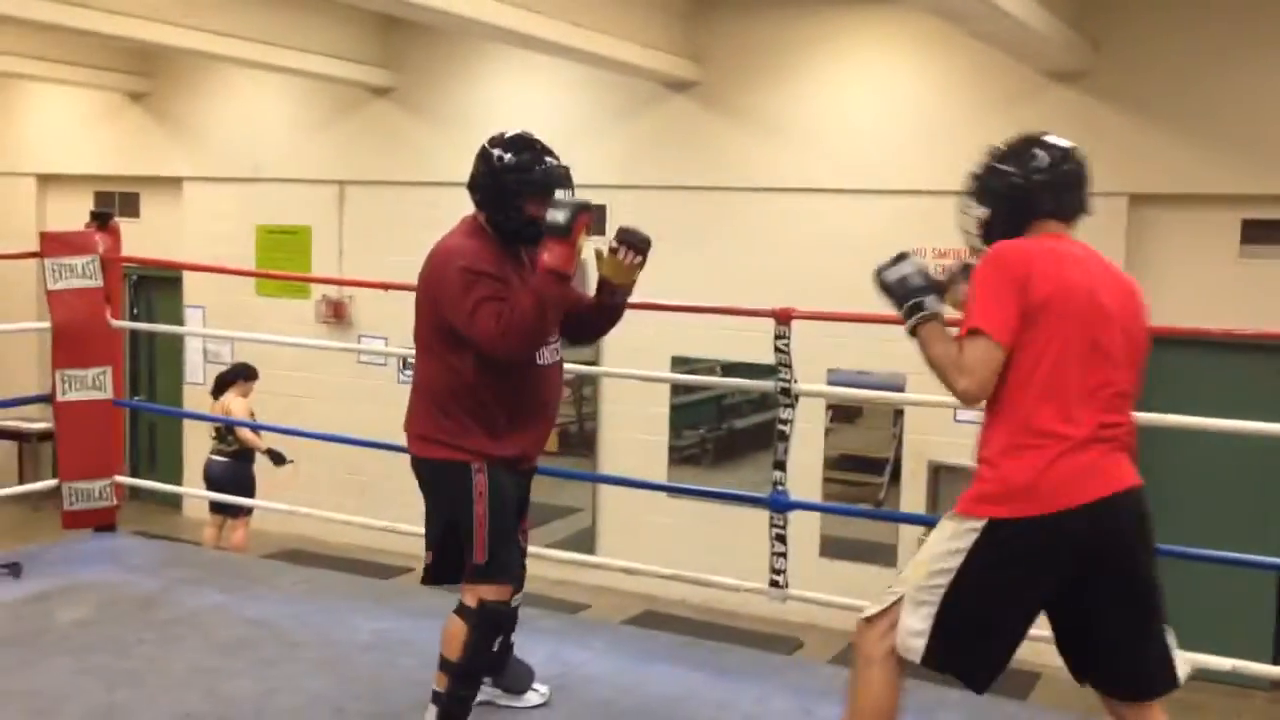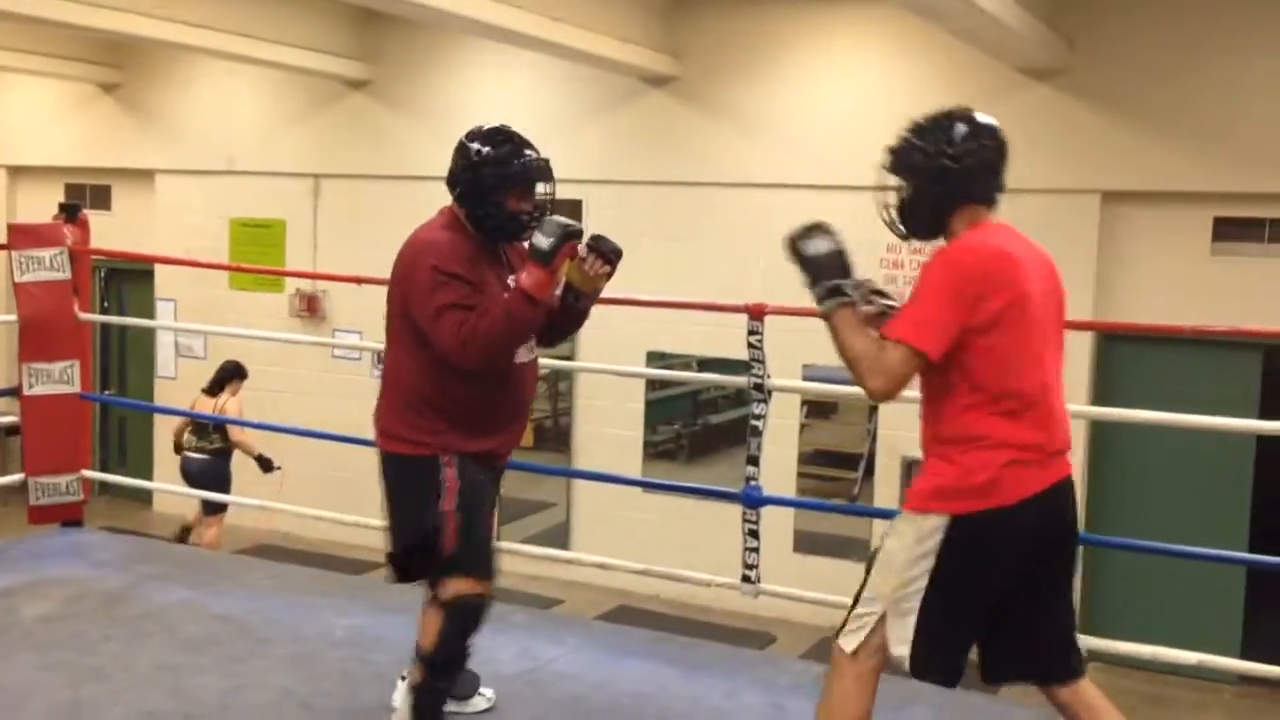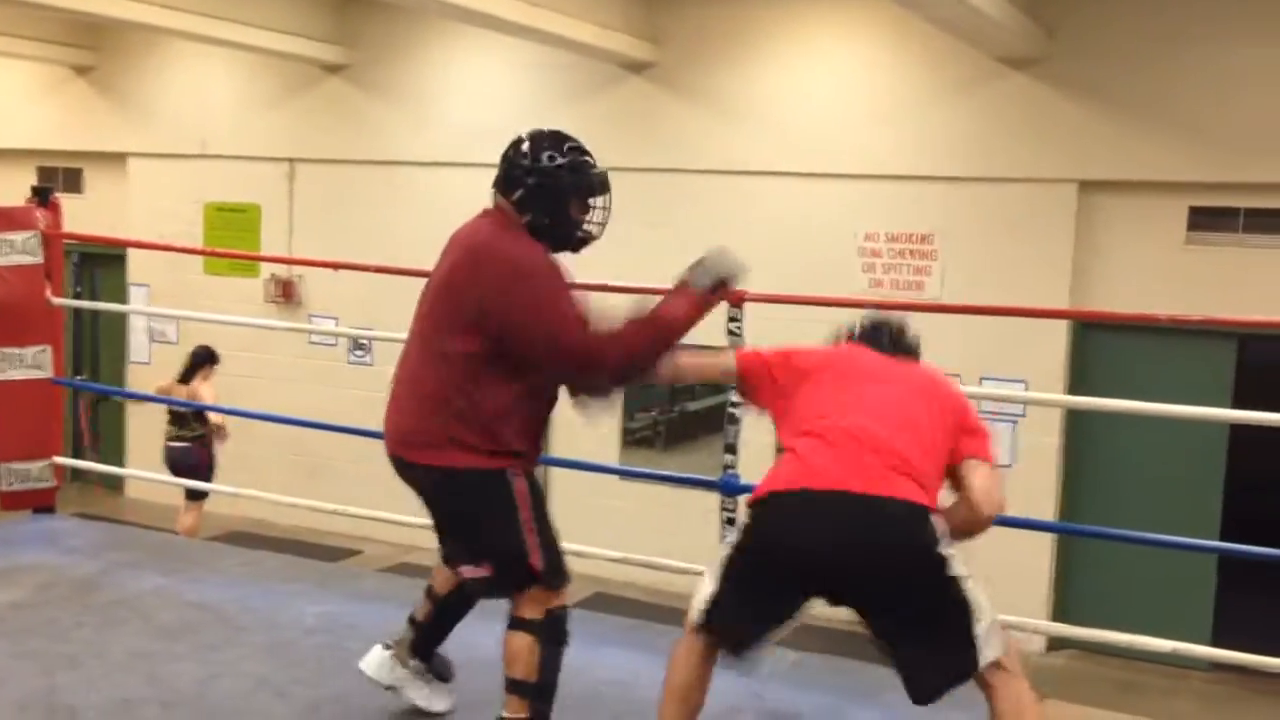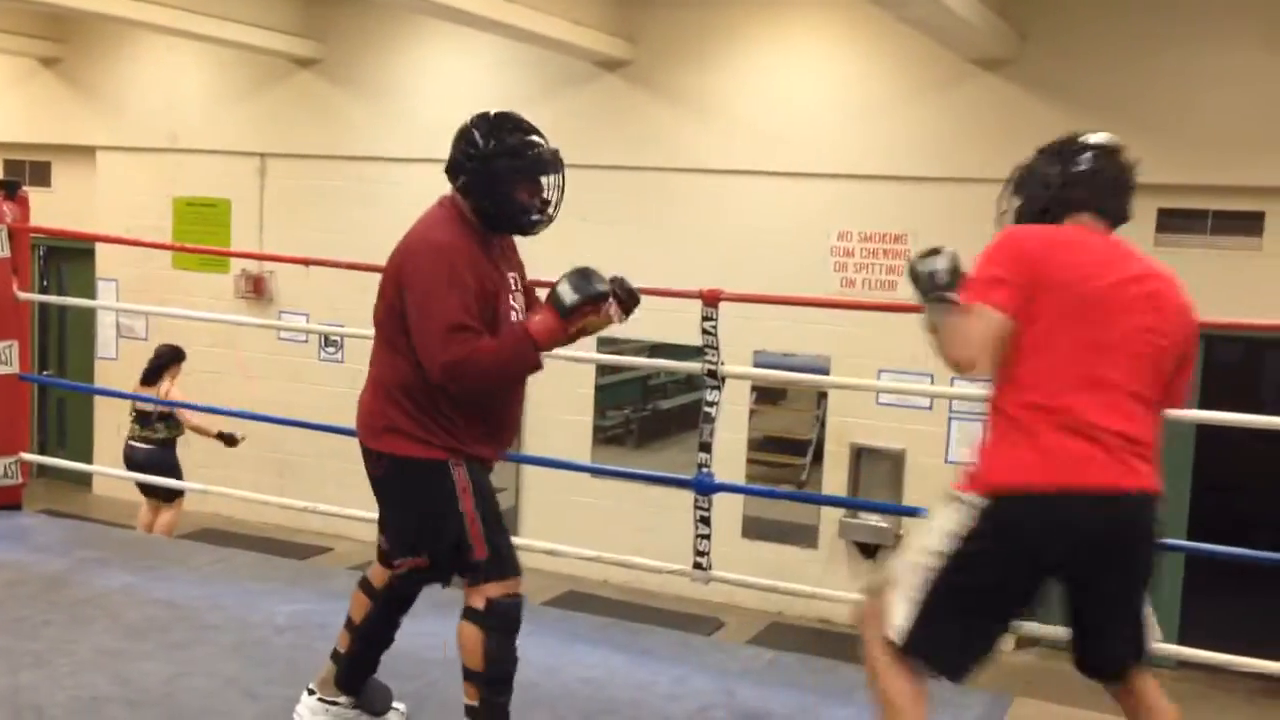
dt=0.5s
person 1, frame 1
left shoulder: (526, 248)
right shoulder: (461, 258)
left elbow: (578, 327)
right elbow: (511, 338)
left wrist: (615, 285)
right wrist: (558, 259)
left hip: (507, 446)
right hip: (463, 451)
left knee: (504, 572)
right knee: (489, 588)
left ankle: (490, 669)
person 1, frame 2
left shoulder: (506, 243)
right shoulder: (435, 252)
left elbow: (545, 331)
right elbow: (473, 346)
left wrist: (580, 288)
right wrist: (538, 275)
left hip: (477, 442)
right hip: (432, 444)
left knee: (462, 570)
right knee: (468, 582)
person 1, frame 3
left shoulder: (489, 245)
right shoulder: (516, 262)
left elbow: (557, 351)
right elbow: (593, 366)
right wrist: (687, 303)
left hip: (426, 436)
right hip: (466, 453)
left knee: (476, 558)
right knee: (541, 597)
left ankle: (406, 656)
person 1, frame 4
left shoulder: (491, 235)
right shoulder: (439, 248)
left elbow: (504, 329)
right elbow: (457, 363)
left wrist: (584, 313)
right wrist: (552, 322)
left hip: (423, 442)
right hip: (424, 445)
left knee: (401, 566)
right knee: (496, 586)
person 2, frame 1
left shoulder: (1009, 262)
right shoulder: (1126, 288)
left elbow: (973, 383)
left wrist: (921, 307)
left hip: (1018, 508)
right hip: (1114, 504)
left knee: (879, 635)
person 2, frame 2
left shoulder: (959, 262)
right shoulder: (1031, 260)
left elbow: (881, 379)
left wrist: (832, 287)
right wrist: (904, 317)
left hip: (970, 501)
right hip: (1046, 494)
left knee: (857, 654)
person 2, frame 3
left shoulder: (813, 363)
right shoulder: (947, 396)
left elbow: (687, 368)
right elbow: (985, 504)
left knee: (702, 635)
right knee: (1000, 667)
person 2, frame 4
left shoulder: (1024, 249)
right shoulder: (1170, 294)
left elbow: (969, 354)
right elbow: (1150, 405)
left wrist: (937, 295)
left hip: (1021, 494)
right hip: (1124, 505)
left knee: (884, 626)
person 3, frame 1
left shoulder: (218, 402)
right shoulder: (238, 402)
right elbow: (244, 434)
right wrist: (268, 451)
left hip: (213, 466)
right hip: (234, 469)
left knee: (215, 520)
right knee: (239, 523)
person 3, frame 2
left shoulder: (200, 398)
right shoulder: (230, 402)
left elbow: (179, 428)
right elbow: (236, 437)
left wrist: (178, 443)
right wrist: (259, 457)
left hip: (188, 462)
right hip: (212, 466)
left knee: (209, 508)
right knee: (213, 520)
left ankle: (185, 533)
person 3, frame 3
left shoulder: (172, 385)
right shoulder: (201, 388)
right elbow: (211, 410)
right wrist: (217, 425)
left hip: (172, 451)
right hip: (195, 453)
left knee: (191, 500)
right knee: (194, 506)
person 3, frame 4
left shoulder: (141, 386)
right shoulder: (170, 391)
right elbow: (191, 422)
right wrist: (221, 435)
left hip: (132, 452)
right hip: (158, 455)
left knee: (152, 502)
right knee: (172, 505)
